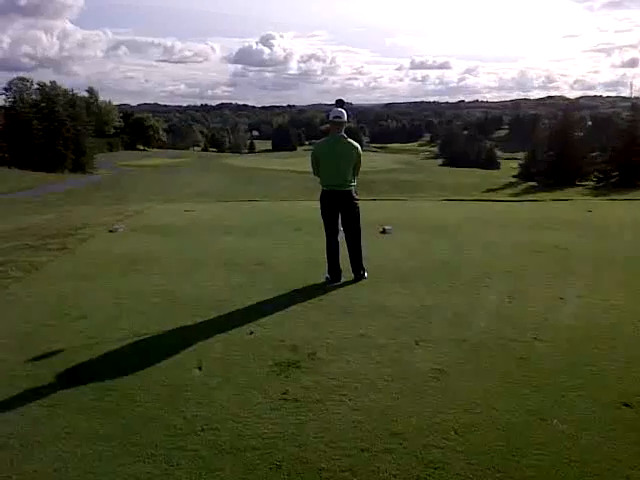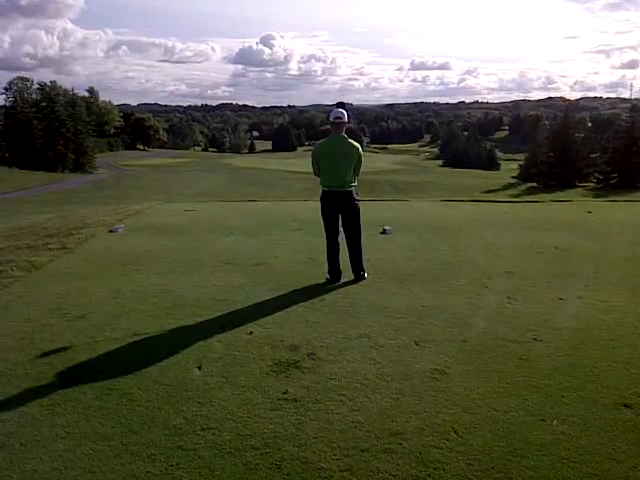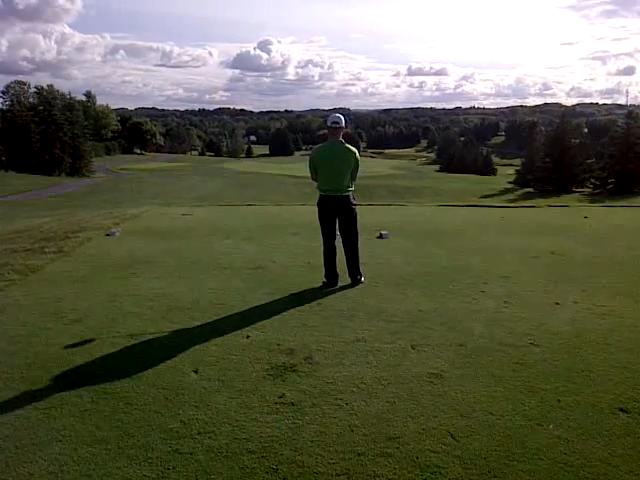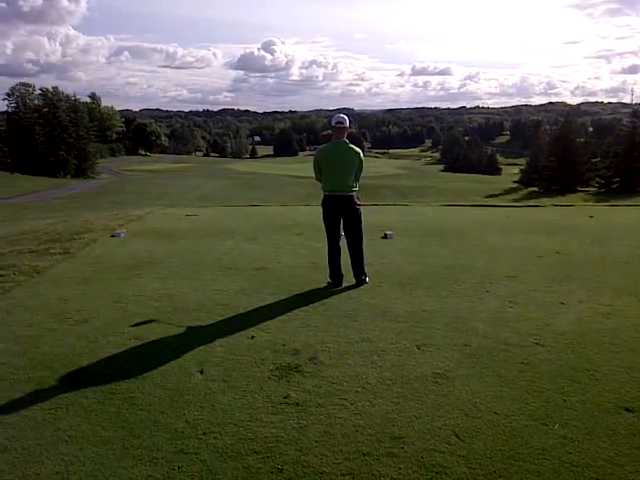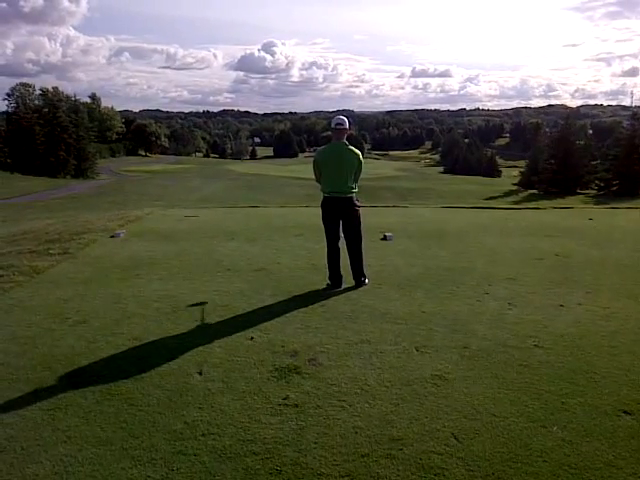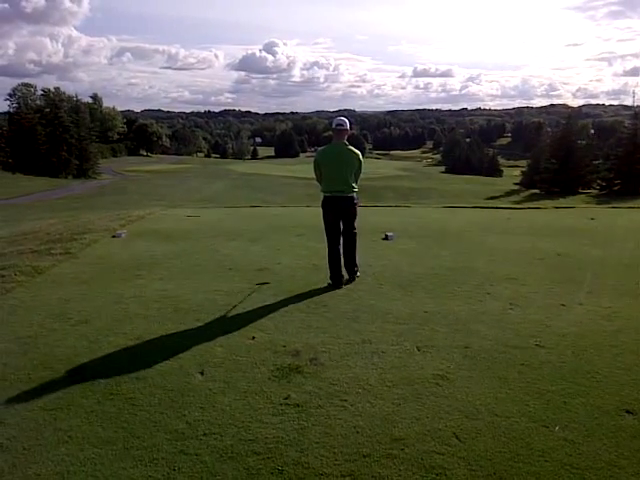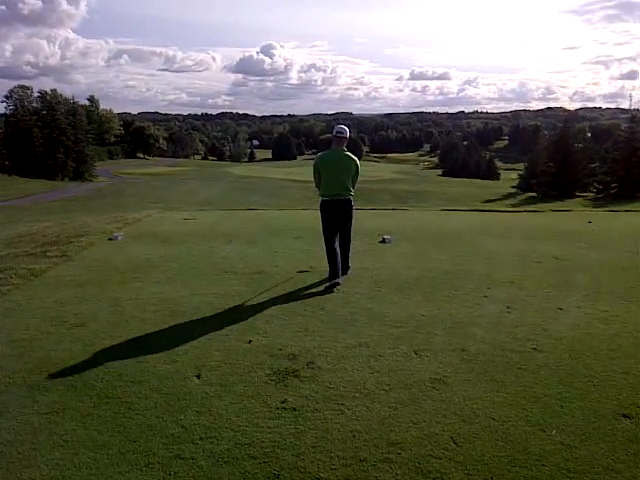
dt=0.4s
person 1, frame 1
left shoulder: (319, 147)
right shoulder: (354, 147)
left elbow: (316, 172)
right elbow: (356, 173)
left hip: (328, 195)
right hip: (348, 194)
left knee: (331, 236)
right knee: (353, 235)
left ankle: (334, 274)
right ankle: (358, 272)
person 1, frame 2
left shoulder: (319, 147)
right shoulder: (355, 147)
left elbow: (317, 173)
right elbow: (356, 173)
left hip: (328, 196)
right hip: (348, 195)
left knee: (332, 237)
right knee: (353, 236)
left ankle: (334, 275)
right ankle: (358, 272)
person 1, frame 3
left shoulder: (316, 152)
right shoulder: (352, 152)
left elbow: (314, 177)
right elbow: (353, 178)
left hip: (325, 200)
right hip: (346, 199)
left knee: (328, 241)
right knee: (350, 240)
left ankle: (331, 279)
right ankle: (355, 277)
person 1, frame 4
left shoulder: (321, 152)
right shoulder: (356, 153)
left elbow: (318, 177)
right elbow: (357, 178)
left hip: (330, 200)
right hip: (350, 199)
left knee: (333, 241)
right knee: (355, 241)
left ankle: (336, 279)
right ankle: (360, 277)
person 1, frame 5
left shoulder: (320, 153)
right shoulder: (356, 154)
left elbow: (318, 178)
right elbow: (356, 179)
left hip: (329, 202)
right hip: (349, 201)
left knee: (332, 243)
right knee: (354, 242)
left ankle: (335, 280)
right ankle: (359, 278)
person 1, frame 6
left shoulder: (321, 153)
right shoulder: (356, 154)
left elbow: (319, 179)
right elbow: (356, 179)
left hip: (330, 201)
right hip: (349, 200)
left knee: (333, 241)
right knee: (350, 237)
left ankle: (336, 279)
right ankle: (352, 271)
person 1, frame 7
left shoulder: (320, 158)
right shoulder: (354, 161)
left elbow: (317, 183)
right elbow: (353, 184)
left hip: (328, 204)
right hip: (346, 203)
left knee: (331, 241)
right knee: (345, 238)
left ankle: (334, 276)
right ankle: (343, 268)
